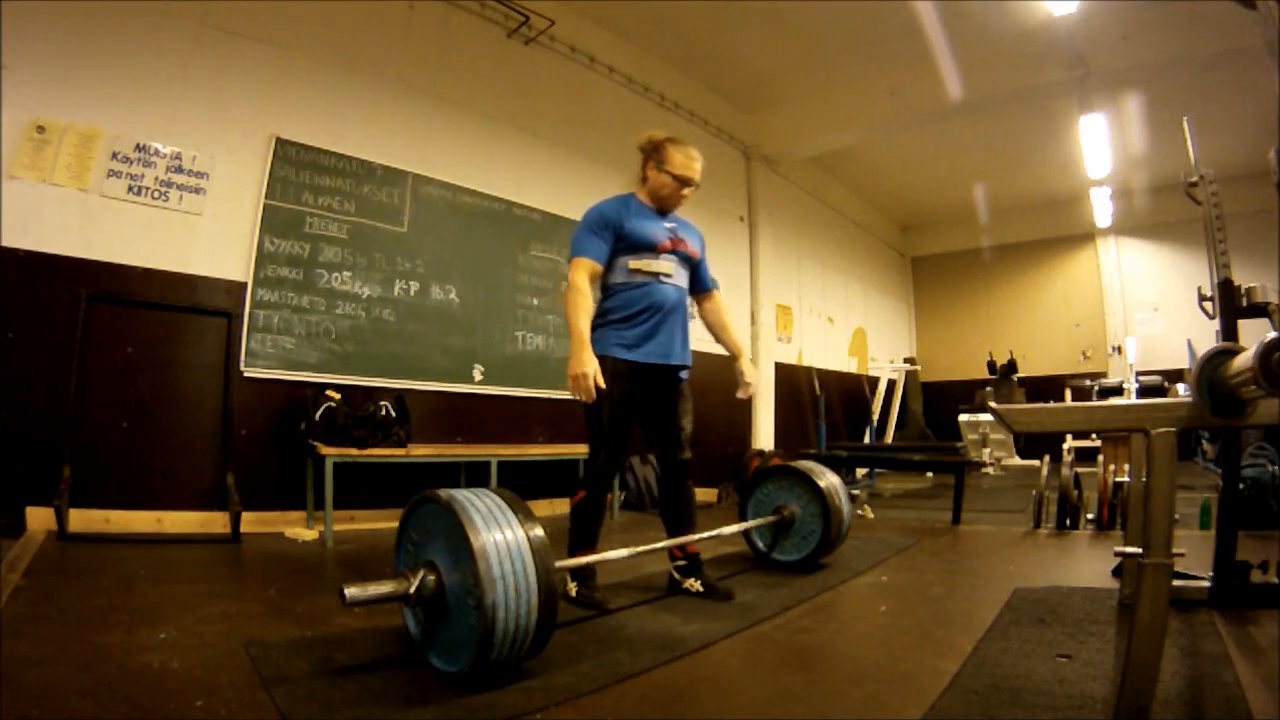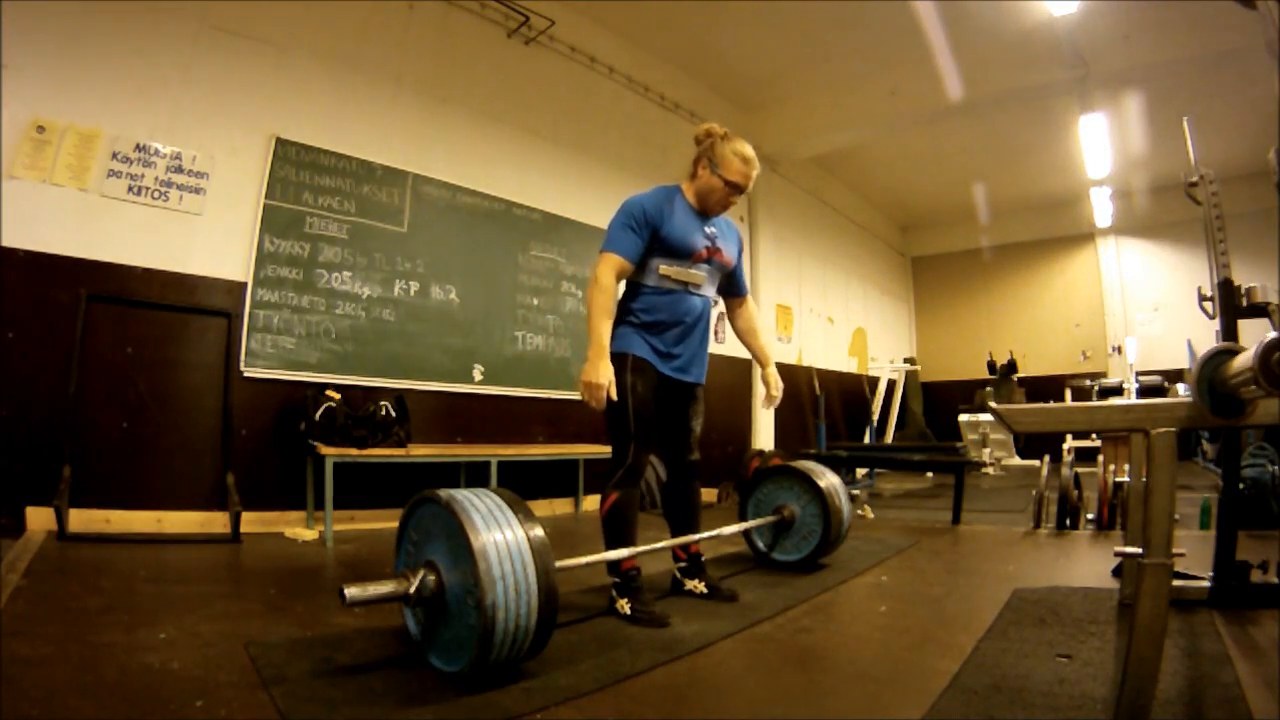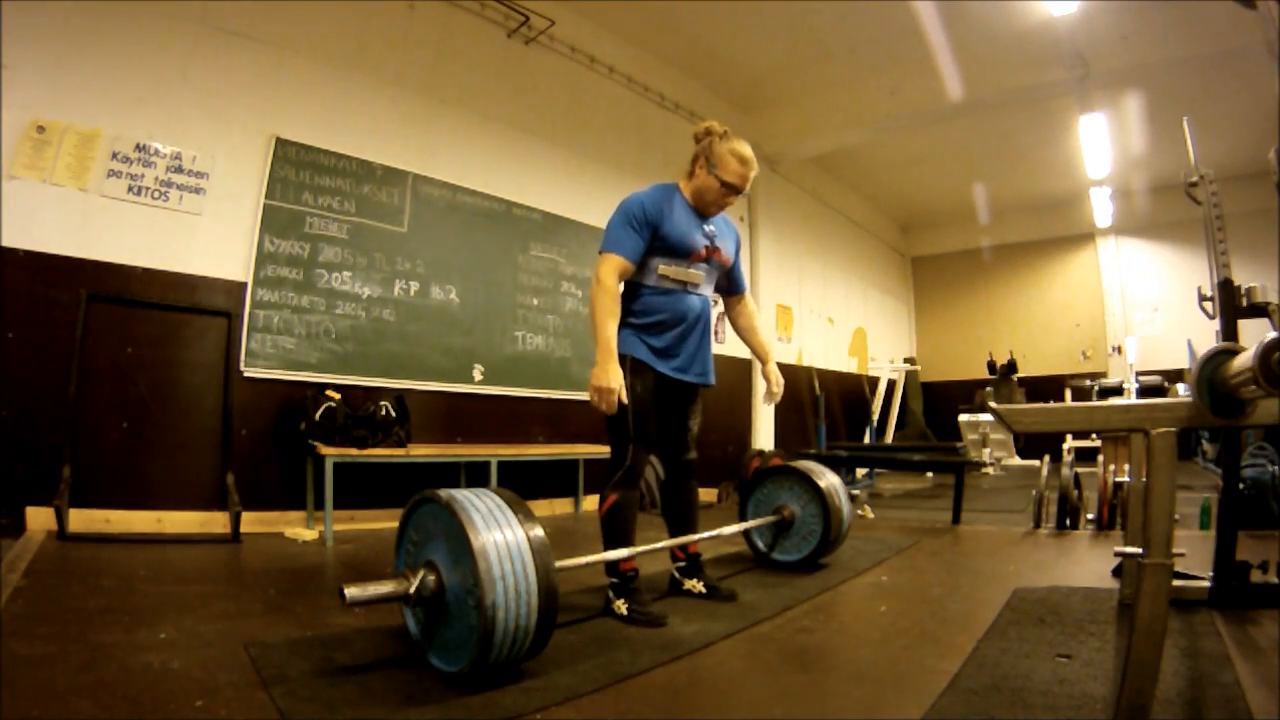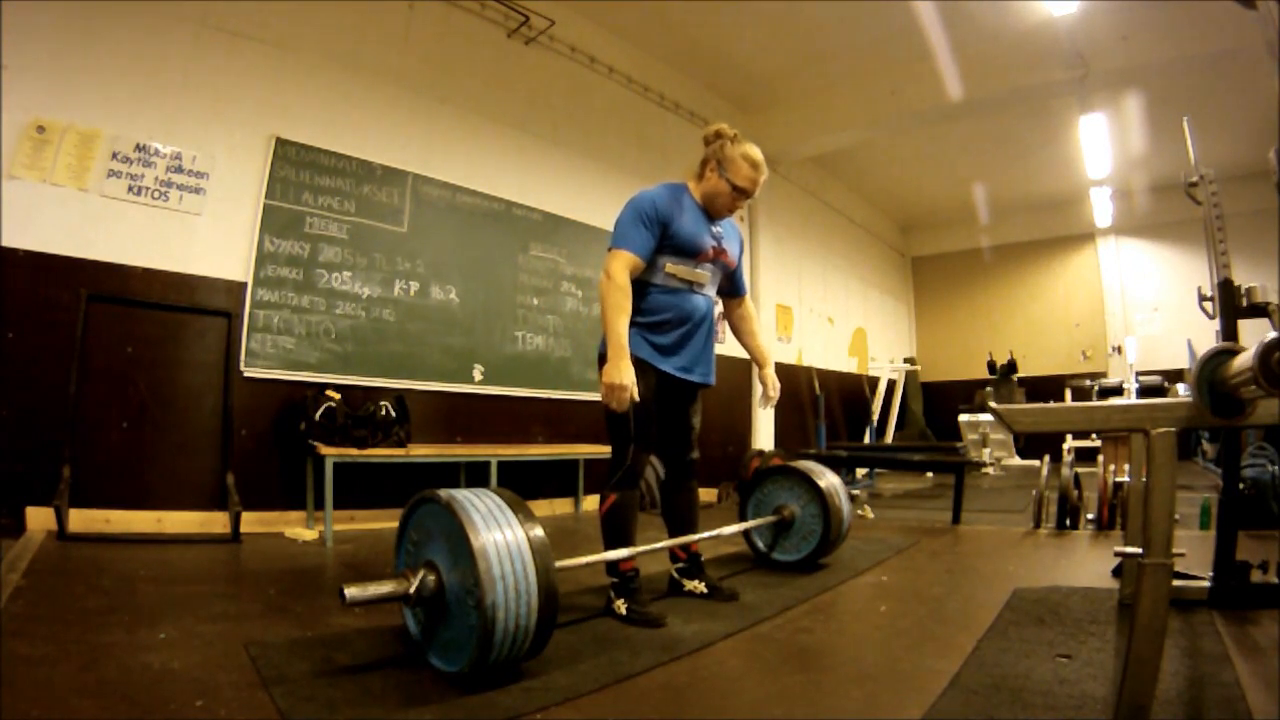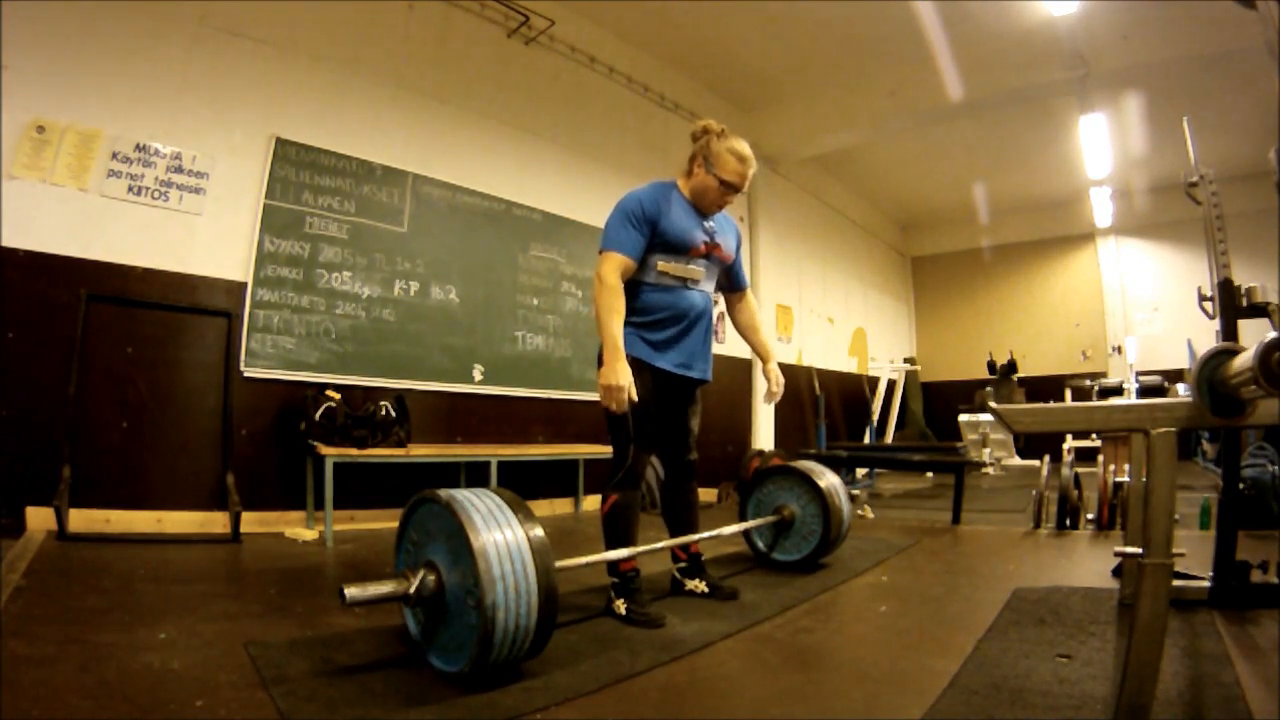
dt=1s
person 1, frame 1
left shoulder: (690, 235)
right shoulder: (610, 215)
left elbow: (709, 300)
right elbow: (580, 281)
left wrist: (740, 355)
right wrist: (582, 349)
left hip: (670, 363)
right hip: (618, 357)
left knee: (678, 464)
right knee: (605, 463)
left ankle: (685, 568)
right ankle: (578, 574)
person 1, frame 2
left shoulder: (730, 237)
right shoulder: (648, 209)
left elbow: (739, 306)
right elbow: (607, 276)
left wrist: (767, 364)
right wrist: (598, 354)
left hip: (686, 366)
right hip: (636, 357)
left knee: (685, 466)
right knee: (631, 465)
left ankle: (689, 569)
right ankle: (624, 584)
person 1, frame 3
left shoulder: (726, 233)
right shoulder: (646, 207)
left elbow: (738, 302)
right elbow: (608, 278)
left wrist: (767, 360)
right wrist: (606, 358)
left hip: (687, 366)
right hip: (637, 359)
left knee: (682, 466)
right knee: (630, 466)
left ankle: (687, 570)
right ankle: (621, 587)
person 1, frame 4
left shoulder: (730, 235)
right shoulder: (655, 205)
left elbow: (738, 305)
right elbow: (617, 274)
left wrist: (764, 363)
right wrist: (618, 356)
left hip: (688, 365)
right hip: (640, 358)
left knee: (682, 465)
right knee: (630, 465)
left ankle: (686, 569)
right ankle: (622, 587)
person 1, frame 5
left shoulder: (727, 230)
right shoulder: (645, 204)
left elbow: (740, 299)
right elbow: (609, 276)
left wrist: (768, 358)
right wrist: (614, 357)
left hip: (686, 365)
right hip: (638, 358)
left knee: (682, 466)
right knee: (631, 465)
left ankle: (688, 569)
right ankle: (623, 586)
